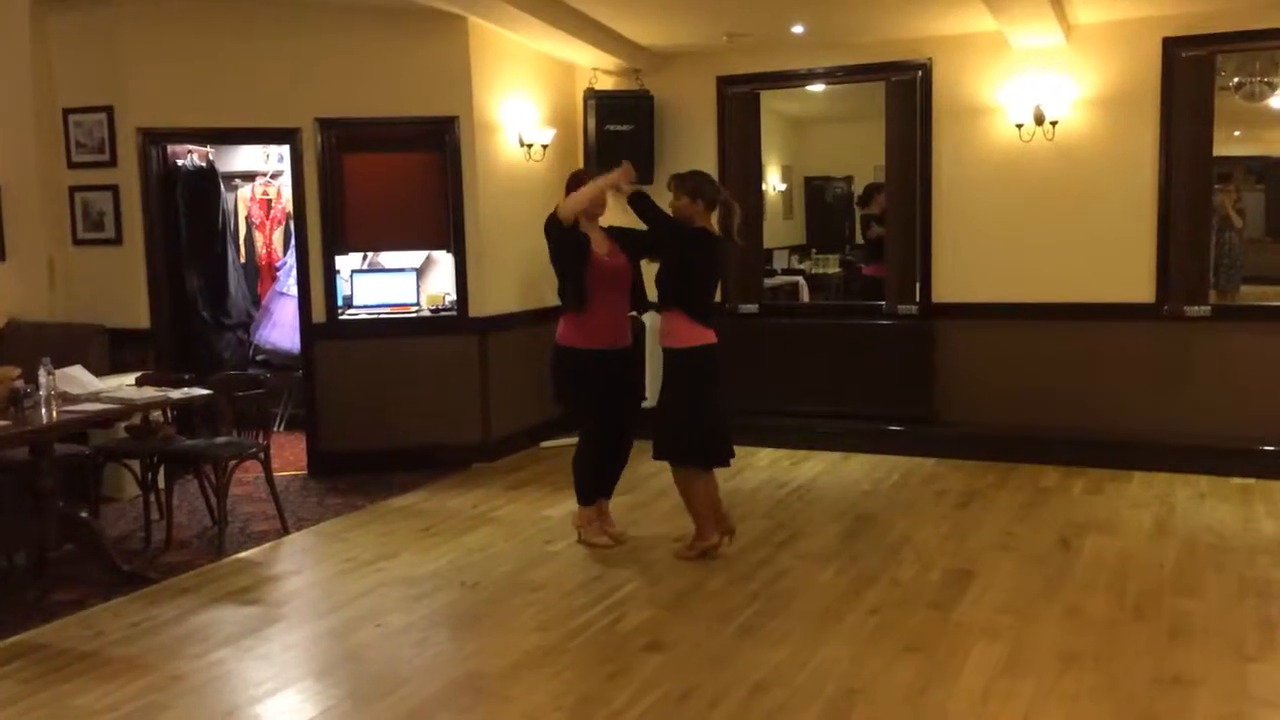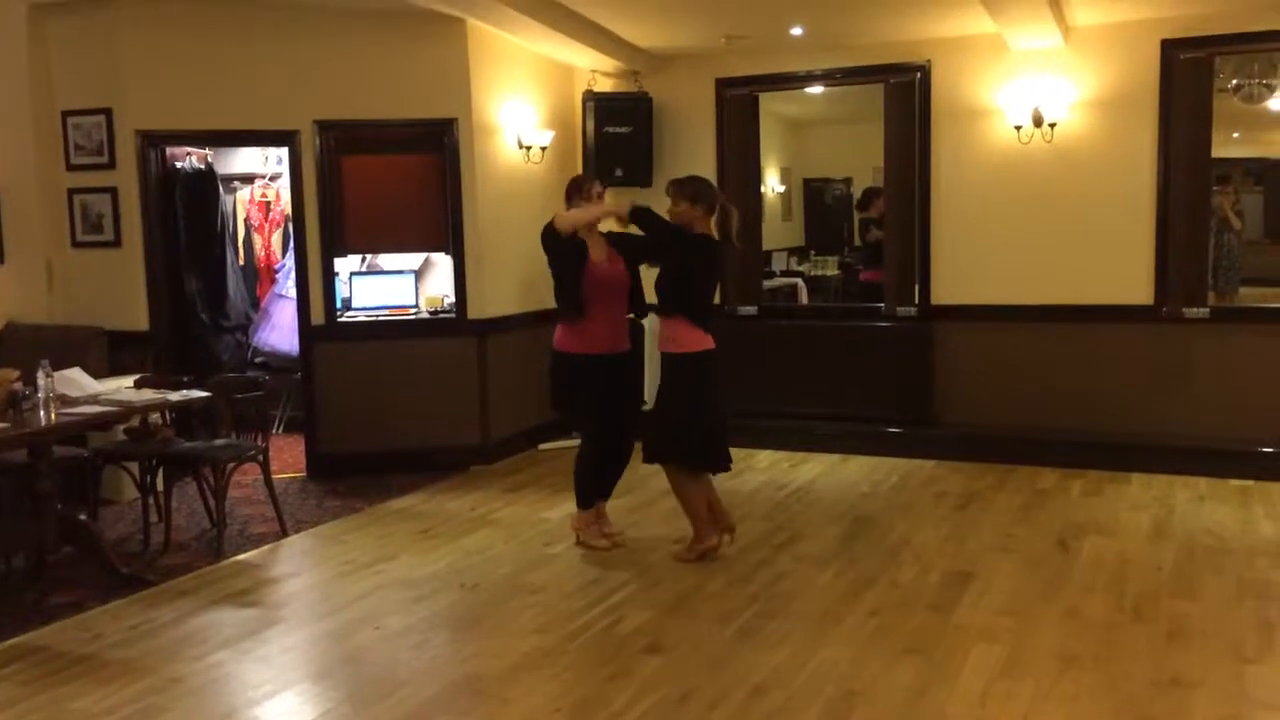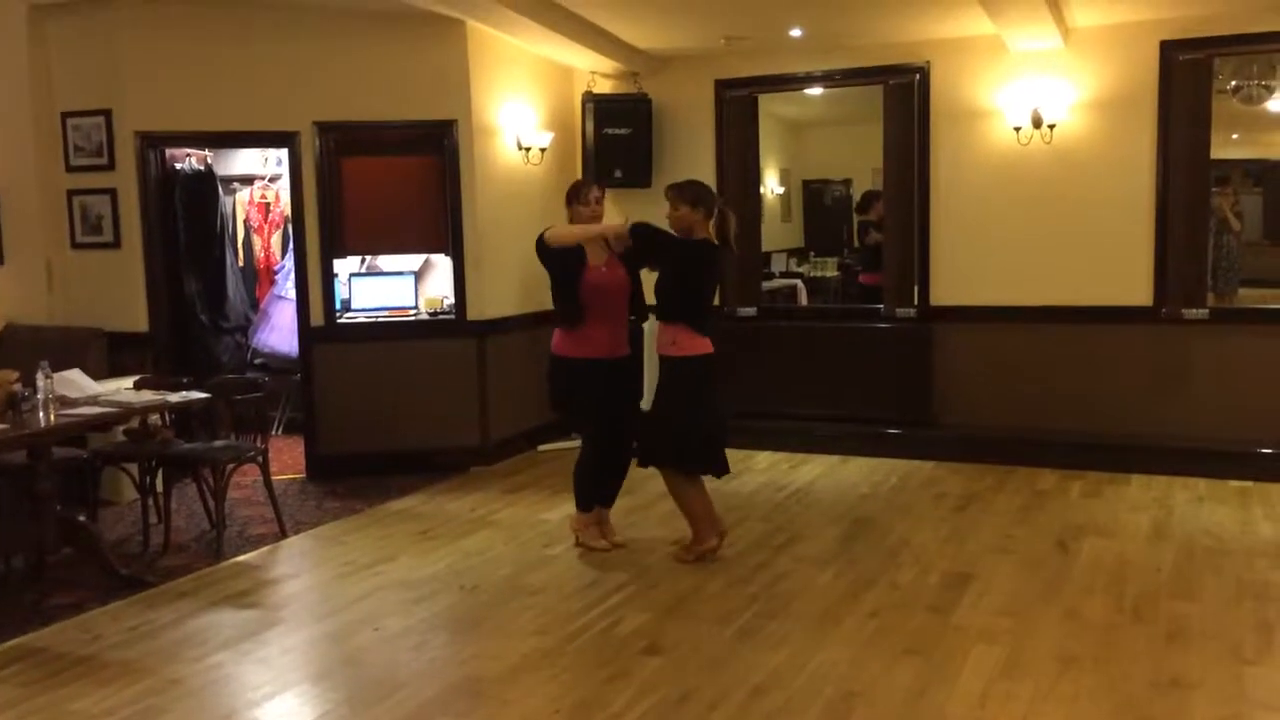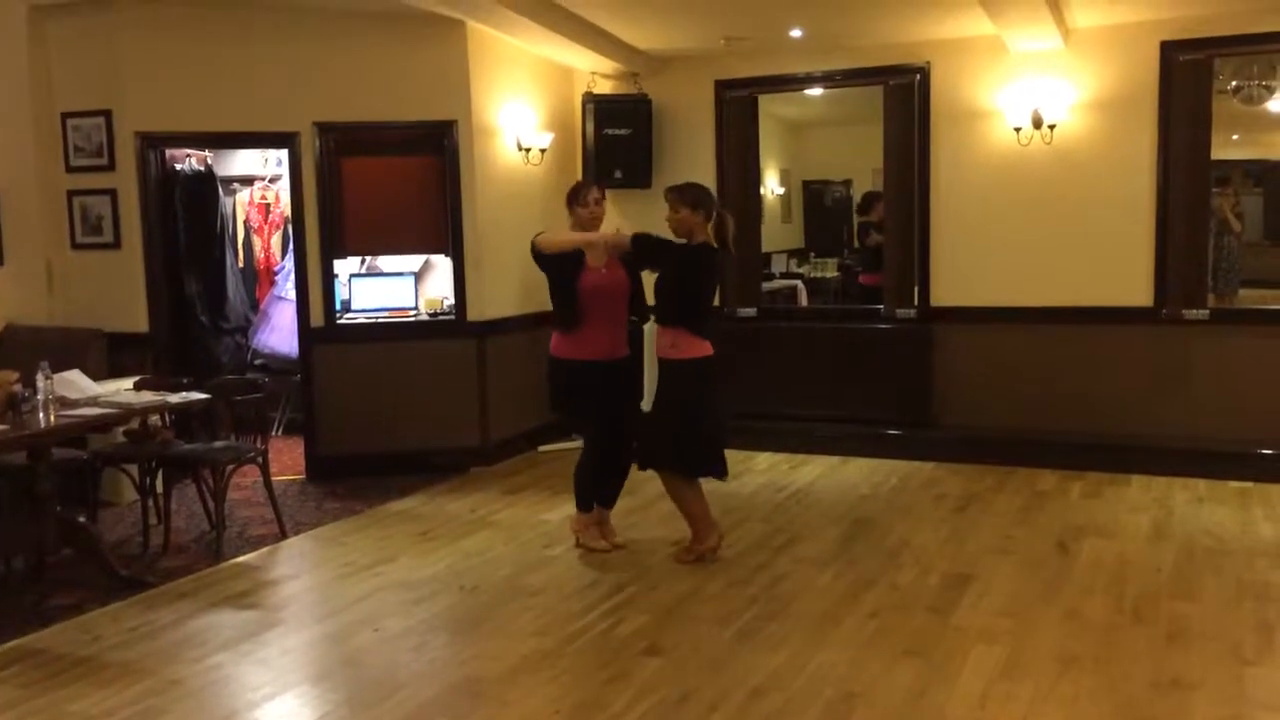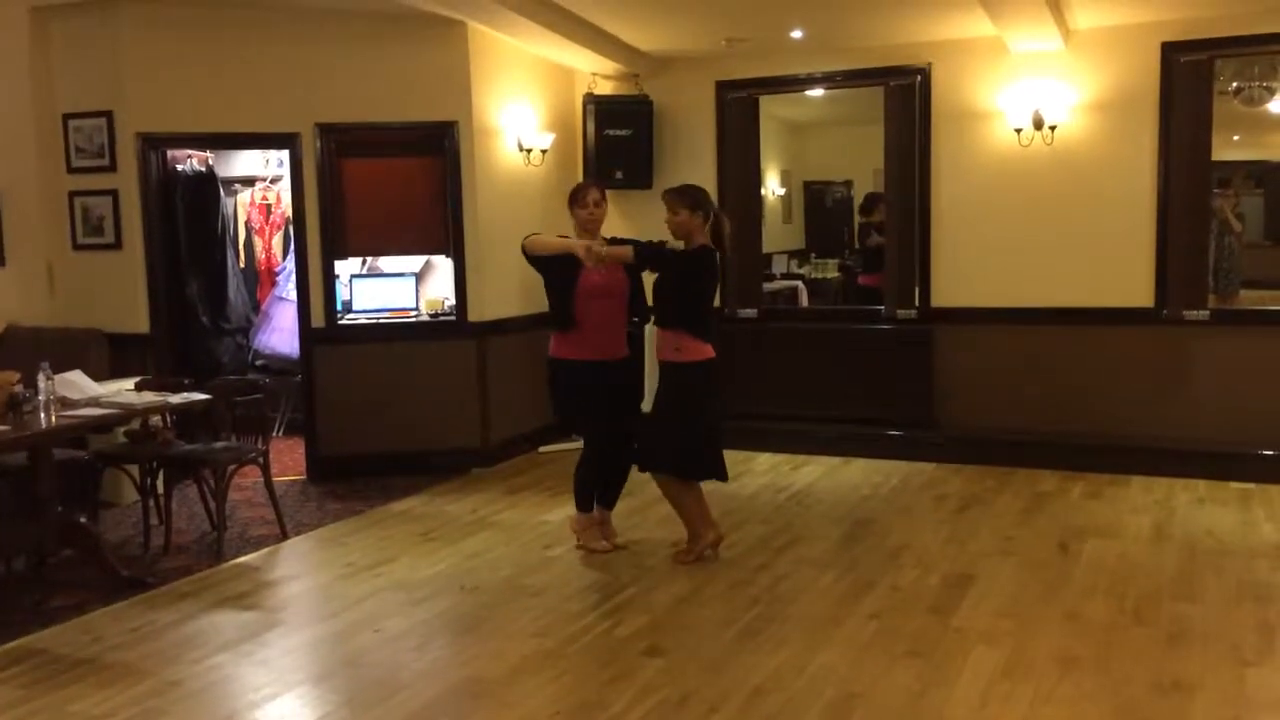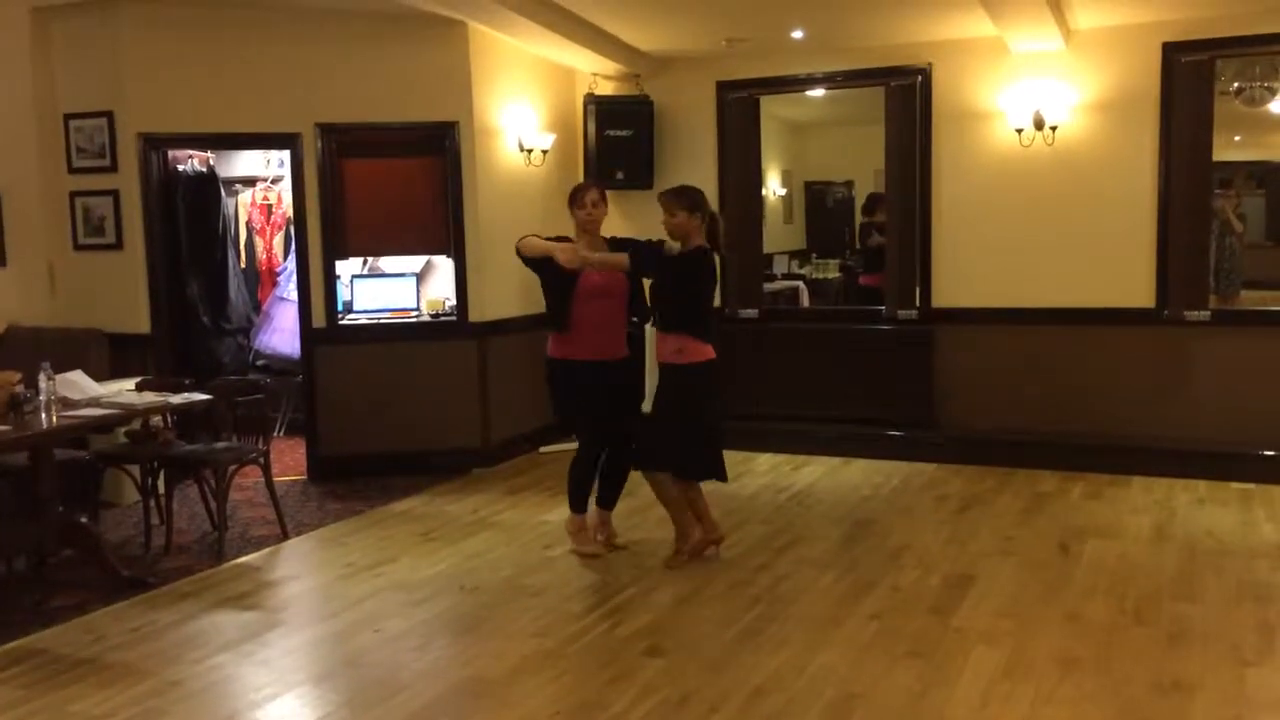
dt=0.1s
person 1, frame 1
left shoulder: (695, 241)
right shoulder: (700, 244)
left elbow: (645, 207)
right elbow: (655, 241)
left wrist: (623, 183)
left hip: (688, 355)
right hip: (692, 352)
left knee: (681, 448)
right knee: (689, 446)
left ankle: (706, 532)
right ankle: (718, 521)
person 1, frame 2
left shoulder: (696, 246)
right shoulder: (698, 248)
left elbow: (645, 219)
right elbow: (654, 246)
left wrist: (622, 207)
left hip: (687, 359)
right hip: (689, 357)
left knee: (676, 451)
right knee: (684, 449)
left ankle: (704, 534)
right ankle: (718, 518)
person 1, frame 3
left shoulder: (697, 253)
right shoulder: (701, 254)
left elbow: (643, 234)
right elbow: (661, 250)
left wrist: (610, 233)
left hip: (687, 365)
right hip: (683, 361)
left knee: (668, 453)
right knee: (674, 451)
left ankle: (705, 536)
right ankle: (709, 527)
person 1, frame 4
left shoulder: (702, 257)
right shoulder: (689, 256)
left elbow: (645, 246)
right elbow: (650, 252)
left wrist: (586, 239)
left hip: (688, 367)
right hip: (682, 364)
left knee: (668, 455)
right knee: (668, 453)
left ankle: (705, 535)
right ankle: (705, 530)
person 1, frame 5
left shoulder: (701, 259)
right shoulder: (686, 257)
left elbow: (650, 257)
left wrist: (599, 250)
left hip: (690, 369)
right hip: (679, 366)
left knee: (660, 455)
right knee: (677, 454)
left ankle: (702, 532)
right ankle: (704, 530)
person 1, frame 6
left shoulder: (697, 261)
right shoulder: (678, 258)
left elbow: (645, 262)
left wrist: (590, 257)
left hip: (690, 370)
right hip: (679, 368)
left knee: (655, 455)
right knee: (673, 456)
left ankle: (688, 531)
right ankle: (706, 528)
person 2, frame 1
left shoulder: (621, 239)
right shoulder: (567, 240)
right elbow: (560, 213)
right wrist: (610, 181)
left hip: (620, 352)
right hip: (579, 354)
left knee: (623, 432)
right knee: (594, 434)
left ankle: (602, 506)
right ankle: (586, 517)
person 2, frame 2
left shoulder: (620, 244)
right shoulder: (566, 248)
right elbow: (556, 225)
right wrist: (609, 208)
left hip: (618, 356)
right hip: (577, 359)
left knee: (624, 435)
right knee: (596, 438)
left ankle: (599, 508)
right ankle: (585, 520)
person 2, frame 3
left shoulder: (622, 249)
right shoulder: (566, 252)
right elbow: (547, 238)
right wrist: (598, 231)
left hip: (619, 361)
right hip: (576, 364)
left knee: (623, 441)
right knee: (597, 441)
left ankle: (602, 514)
right ankle: (583, 521)
person 2, frame 4
left shoulder: (623, 251)
right shoulder: (564, 255)
right elbow: (539, 244)
right wrist: (588, 238)
left hip: (618, 363)
right hip: (575, 365)
left knee: (624, 442)
right knee: (598, 442)
left ankle: (603, 516)
right ankle: (584, 522)
person 2, frame 5
right shoulder: (564, 252)
right elbow: (530, 244)
right wrist: (567, 245)
left hip: (618, 364)
right hip: (574, 365)
left knee: (624, 442)
right knee: (597, 442)
left ankle: (603, 517)
right ankle: (583, 521)
person 2, frame 6
left shoulder: (624, 249)
right shoulder: (560, 250)
right elbow: (524, 245)
right wrist: (555, 250)
left hip: (618, 364)
right hip: (572, 365)
left knee: (623, 443)
right knee: (592, 442)
left ankle: (604, 519)
right ankle: (577, 523)
